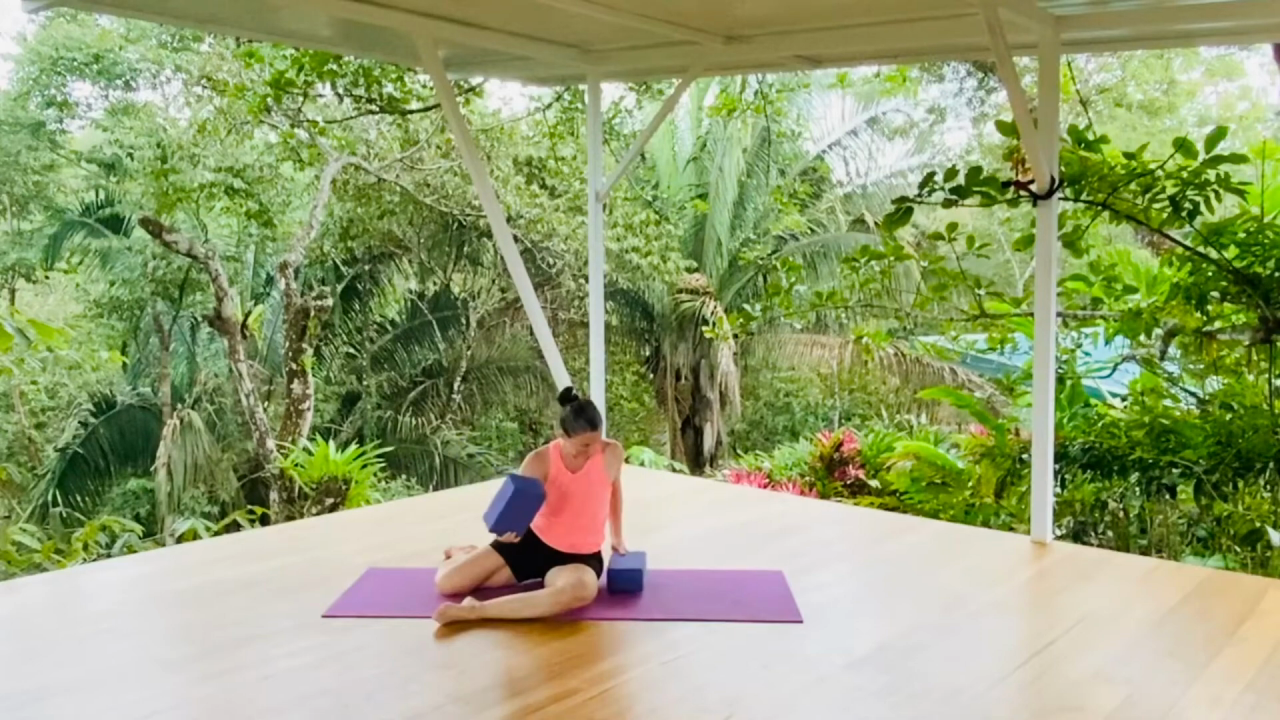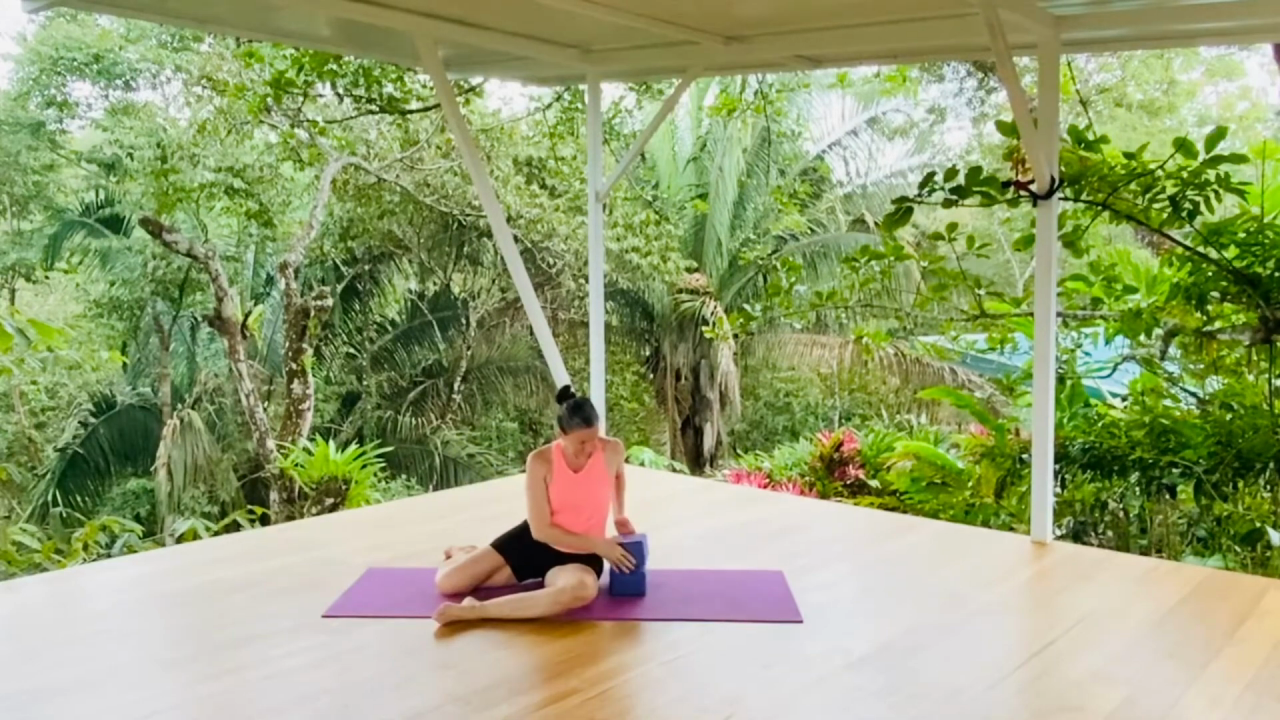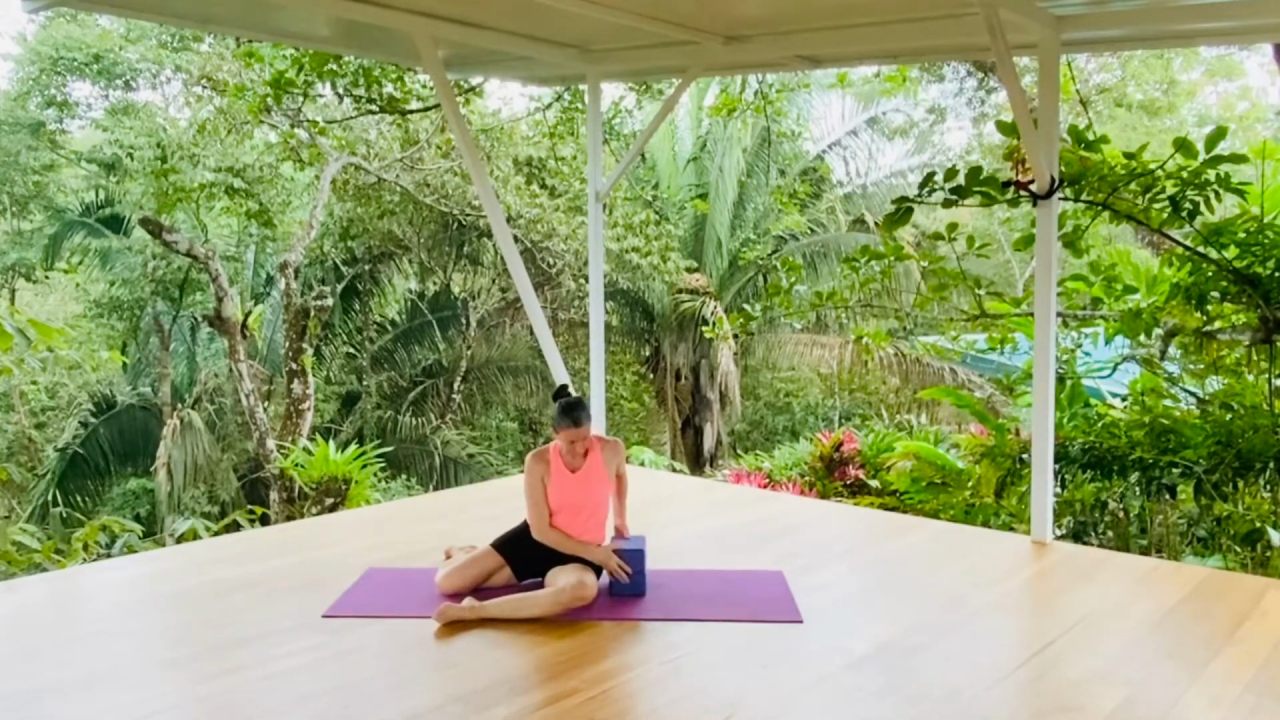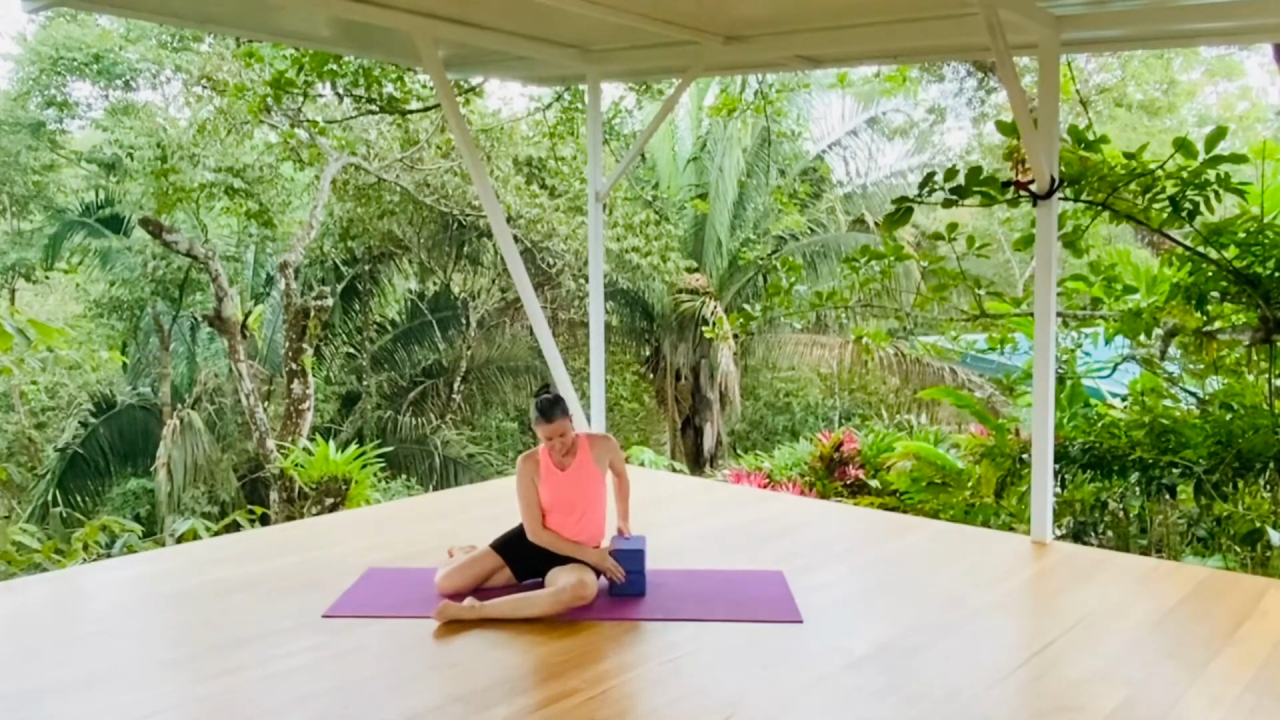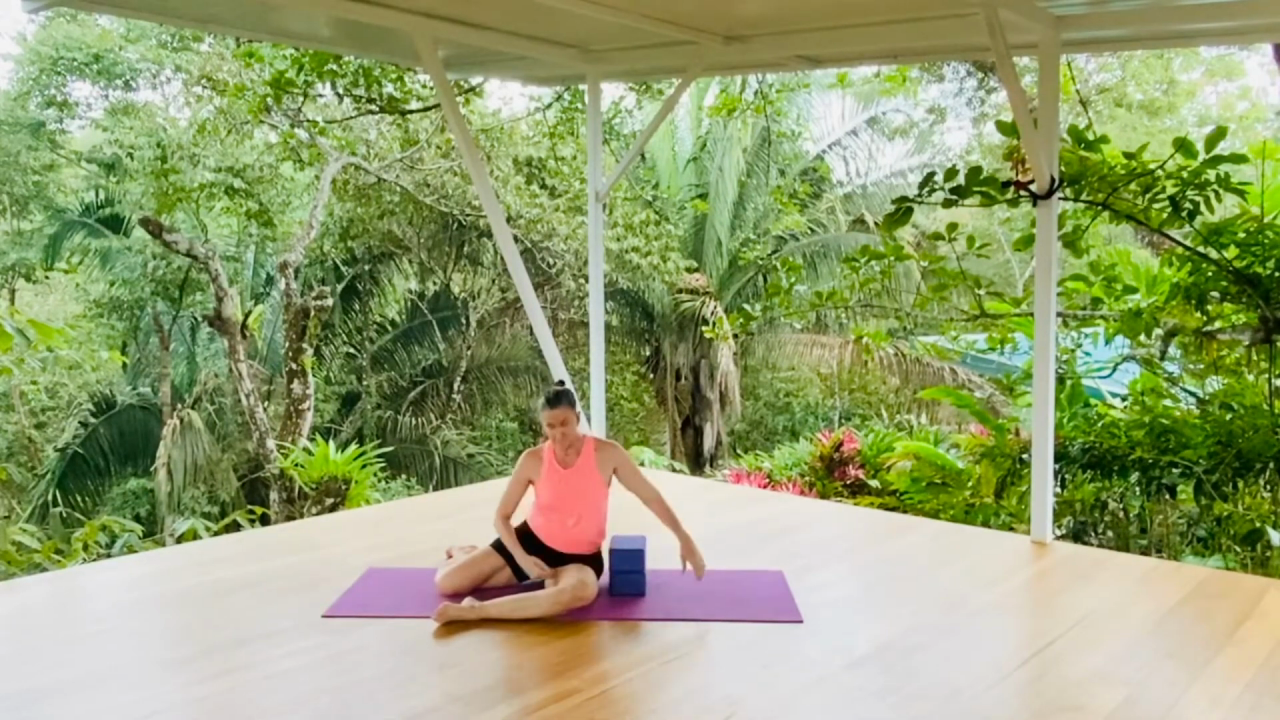
dt=1s
person 1, frame 1
left shoulder: (612, 454)
right shoulder: (538, 462)
left wrist: (617, 537)
right wrist: (504, 531)
left hip: (579, 556)
right hip: (533, 541)
left knee: (580, 590)
right knee: (446, 582)
left ankle: (476, 610)
right ankle: (468, 554)
person 1, frame 2
left shoulder: (612, 450)
right shoulder: (540, 462)
right elbow: (541, 530)
left wrist: (619, 516)
right wrist: (598, 545)
left hip: (580, 556)
right hip: (533, 542)
left knee: (582, 590)
right knee: (447, 582)
left ankle: (477, 610)
right ankle: (468, 554)
person 1, frame 3
left shoulder: (612, 449)
right shoulder: (538, 462)
right elbow: (540, 530)
left wrist: (620, 519)
right wrist: (595, 553)
left hip: (580, 556)
right hip: (533, 540)
left knee: (582, 590)
right knee: (447, 582)
left ankle: (476, 610)
right ankle: (468, 553)
person 1, frame 4
left shoulder: (602, 446)
right shoulder: (529, 464)
left elbow: (620, 475)
right elbow: (535, 531)
left wrist: (623, 520)
right wrist: (589, 554)
left hip: (578, 556)
right hip: (532, 542)
left knee: (582, 589)
right knee: (446, 582)
left ankle: (476, 610)
right ankle: (469, 554)
person 1, frame 5
left shoulder: (608, 453)
right shoulder: (533, 459)
left elbow: (651, 497)
right elbow: (502, 516)
left wrist: (686, 542)
right wrist: (522, 558)
left hip: (579, 556)
right hip: (532, 539)
left knee: (581, 590)
right knee: (447, 582)
left ankle: (476, 611)
right ankle: (470, 554)
